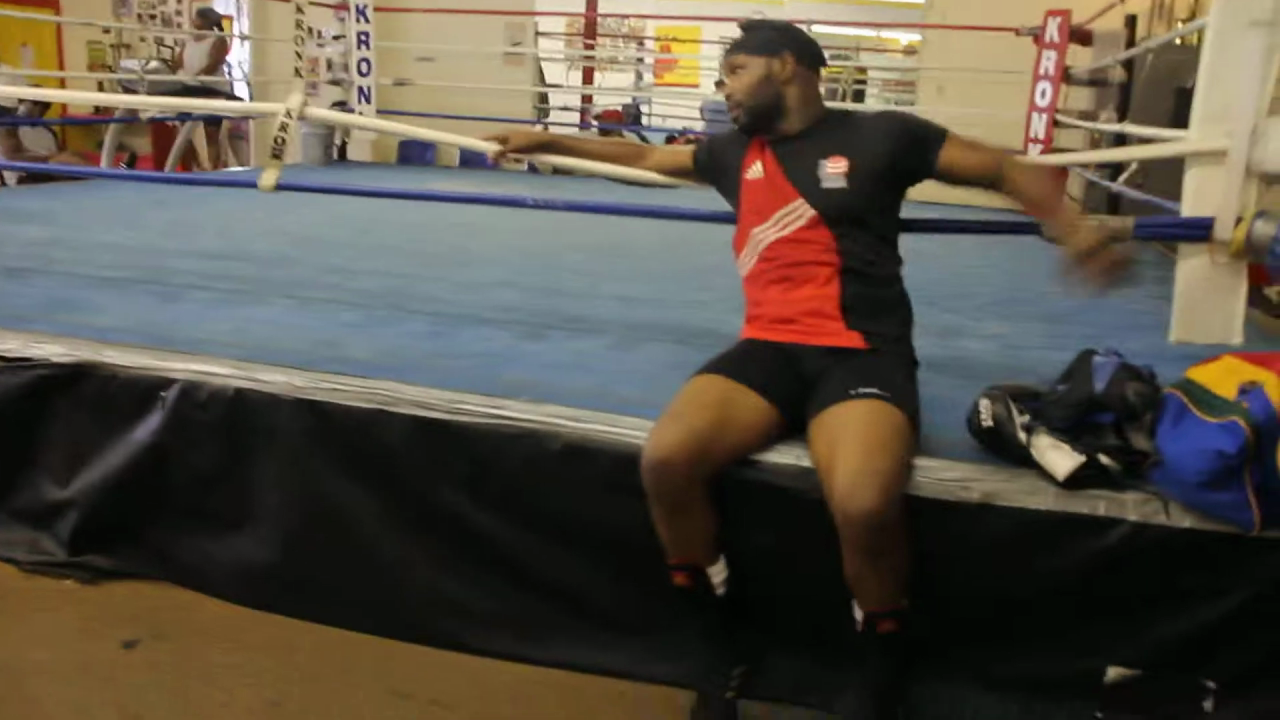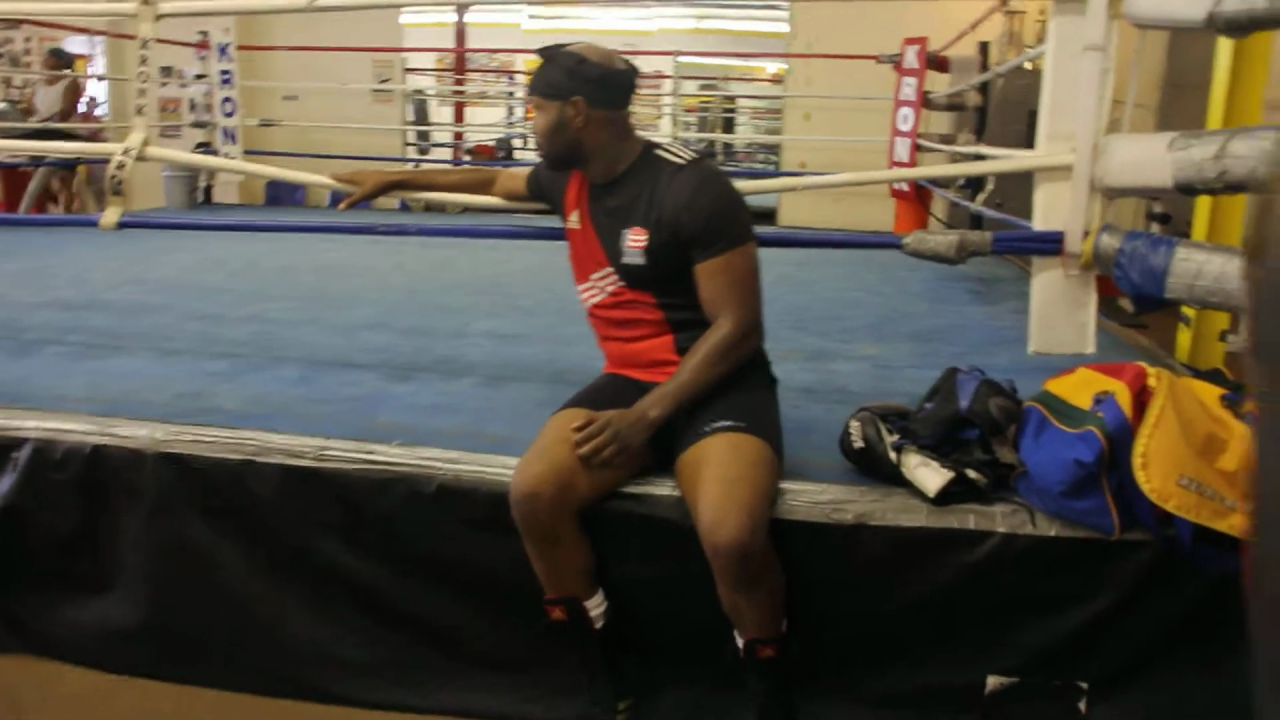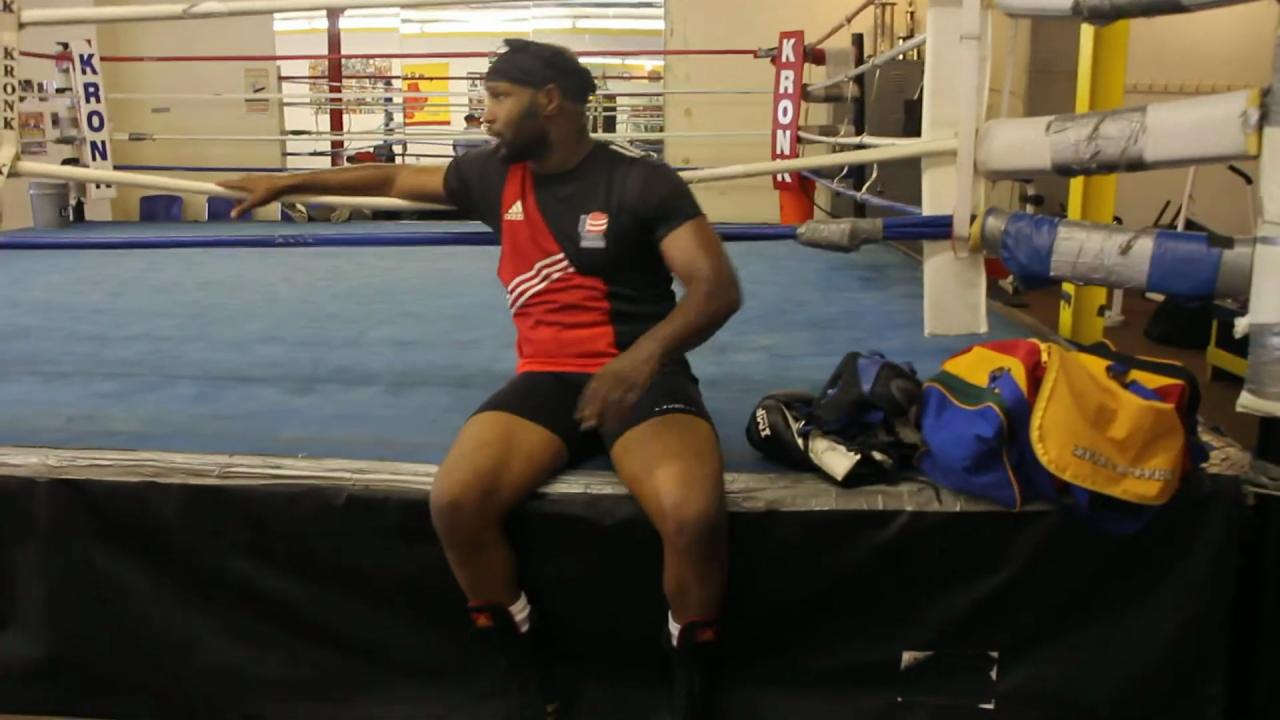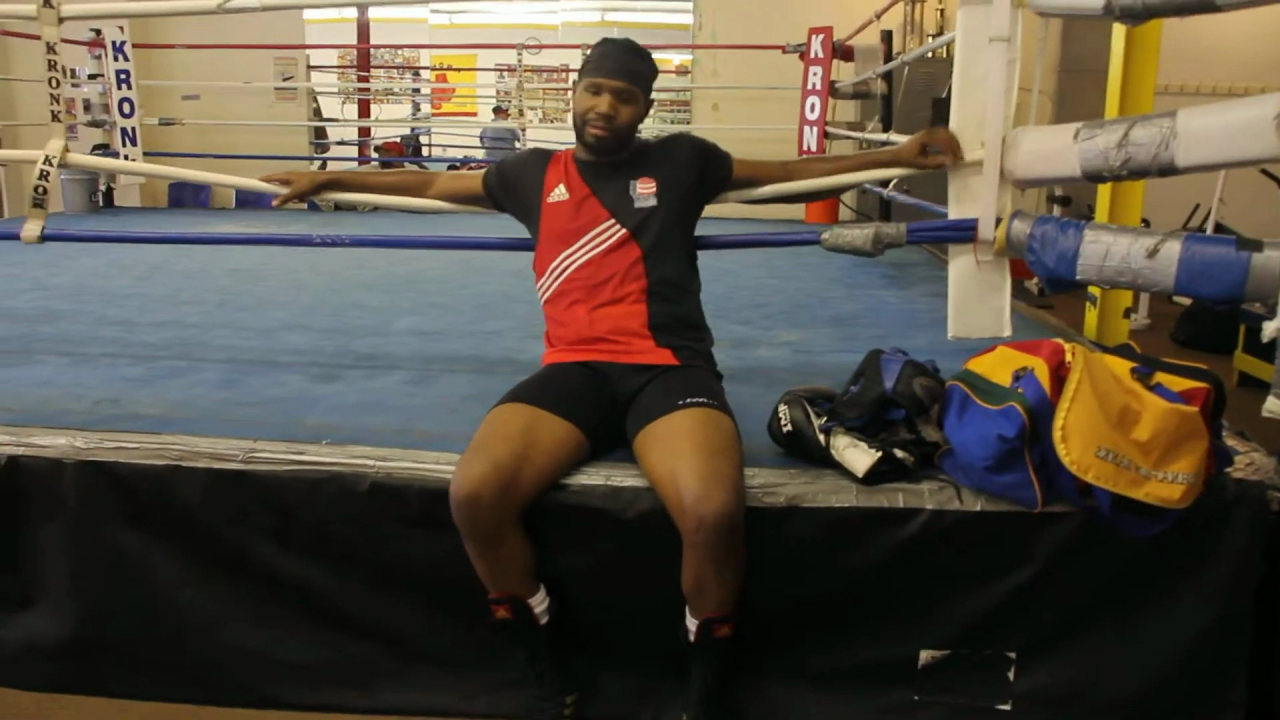
dt=1s
person 1, frame 1
left shoulder: (878, 137)
right shoulder: (736, 149)
left elbow: (1004, 169)
right elbow: (647, 156)
left wrist: (1072, 226)
right wrist: (541, 140)
left hip: (858, 355)
right hip: (764, 349)
left knee: (861, 507)
right knee: (664, 462)
right ankle: (725, 648)
person 1, frame 2
left shoulder: (694, 190)
right shoulder: (569, 178)
left elbow: (738, 329)
right elbow: (495, 181)
left wrist: (647, 415)
right wrist: (394, 178)
left hip: (717, 382)
right hip: (629, 378)
left knee: (731, 535)
right knee: (533, 493)
person 1, frame 3
left shoulder: (640, 183)
right shoulder: (495, 174)
left elbow: (719, 284)
right elbow: (397, 179)
left wrist: (650, 351)
right wrist: (287, 183)
left hip: (644, 375)
right hip: (546, 376)
left knee: (692, 517)
right knee: (455, 500)
person 1, frame 4
left shoulder: (681, 160)
right shoulder: (535, 172)
left elbow: (785, 174)
right elbow: (435, 184)
left wrist: (897, 153)
right wrist: (327, 178)
left hip: (670, 369)
right hip: (573, 369)
left knee: (714, 514)
right knee: (473, 494)
